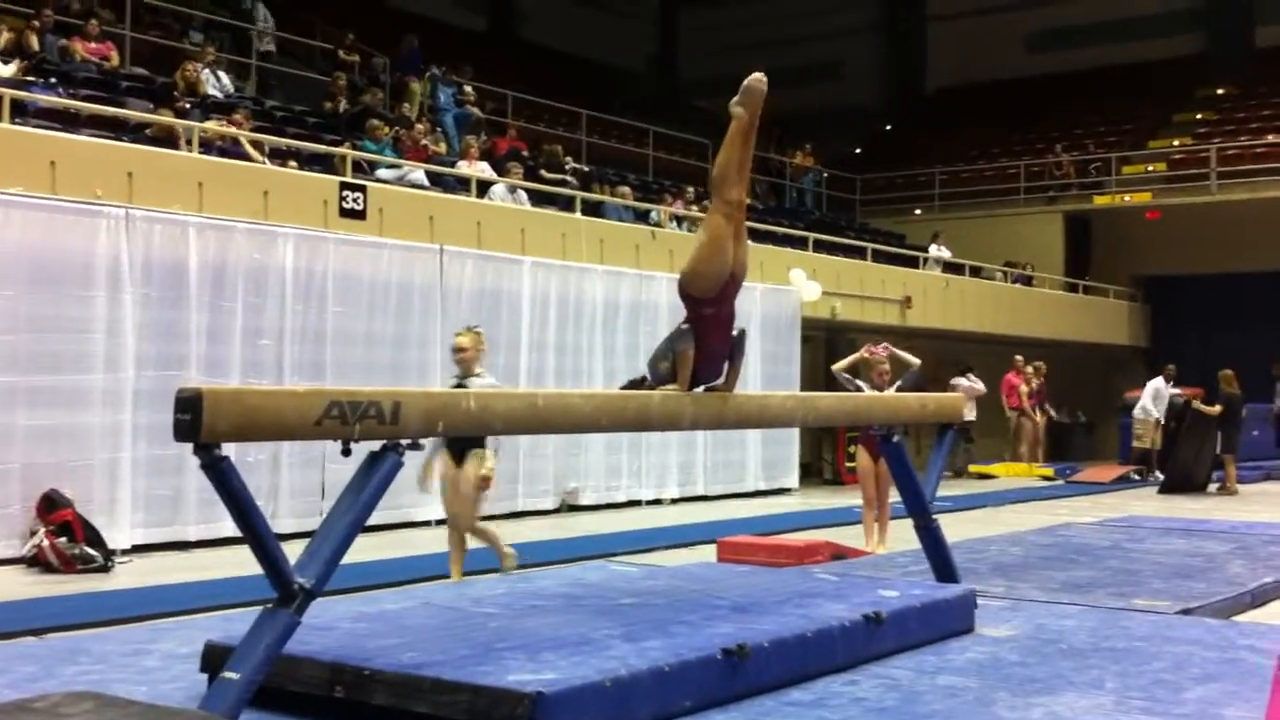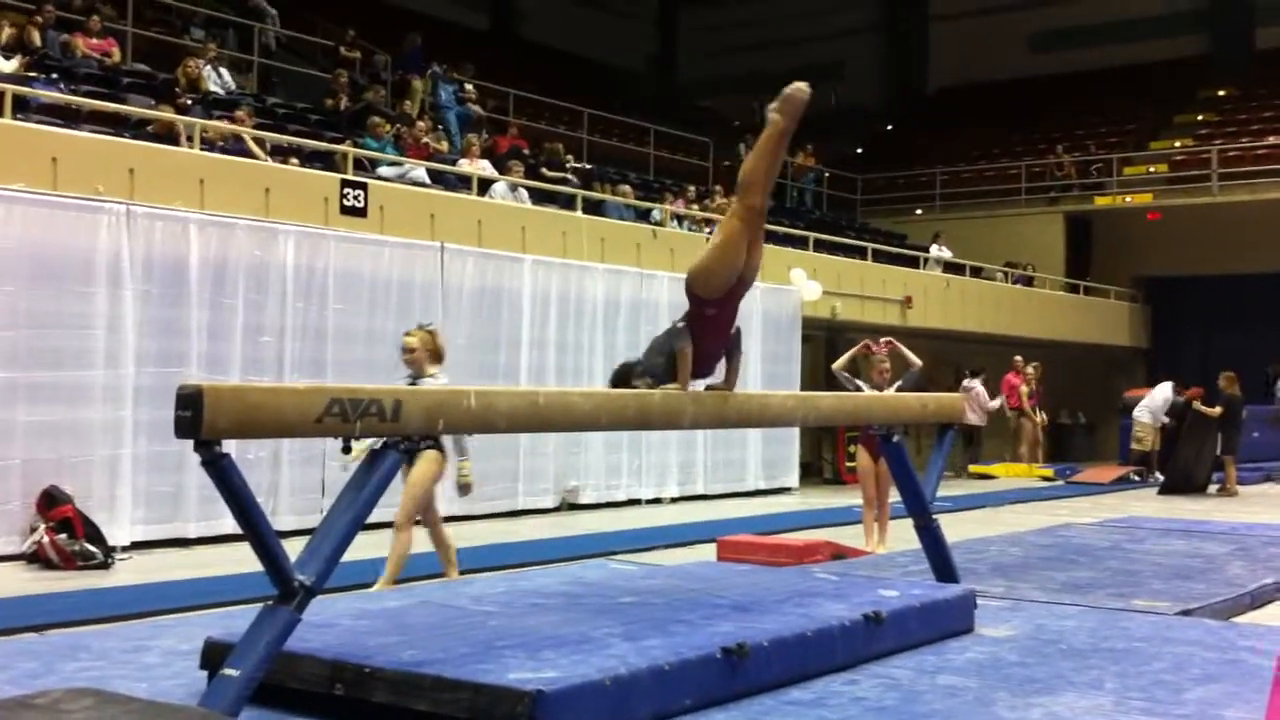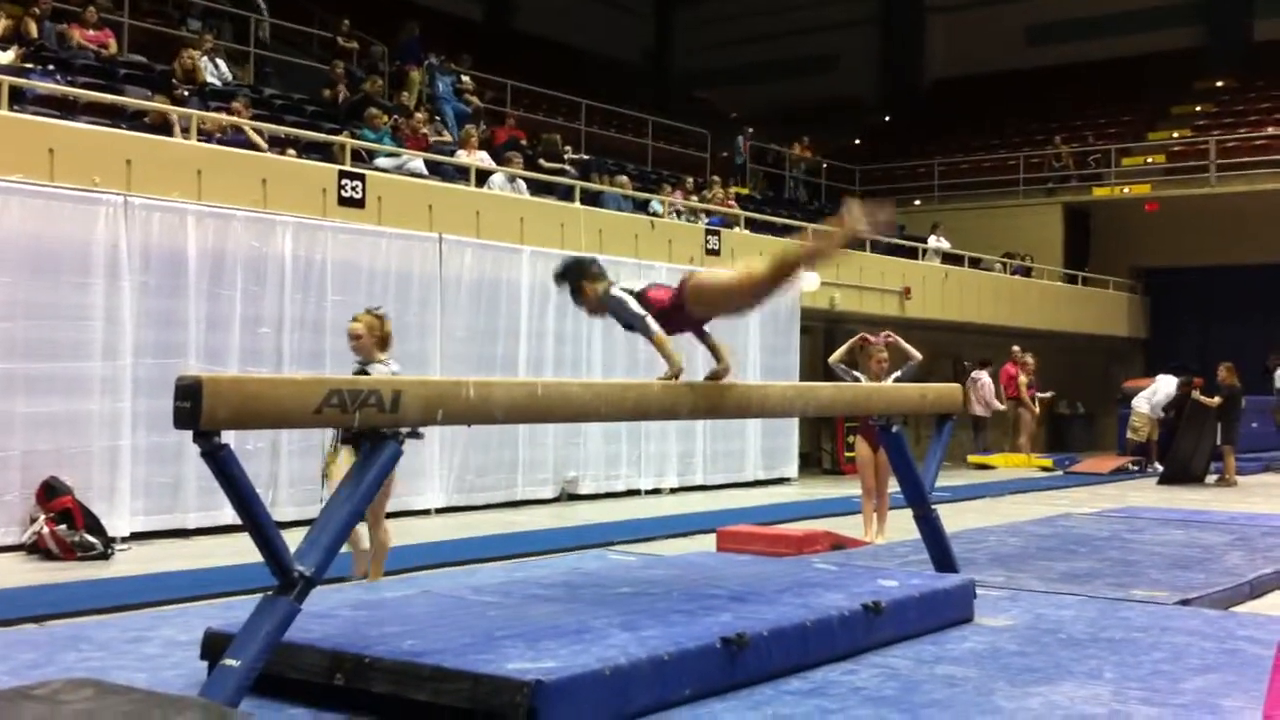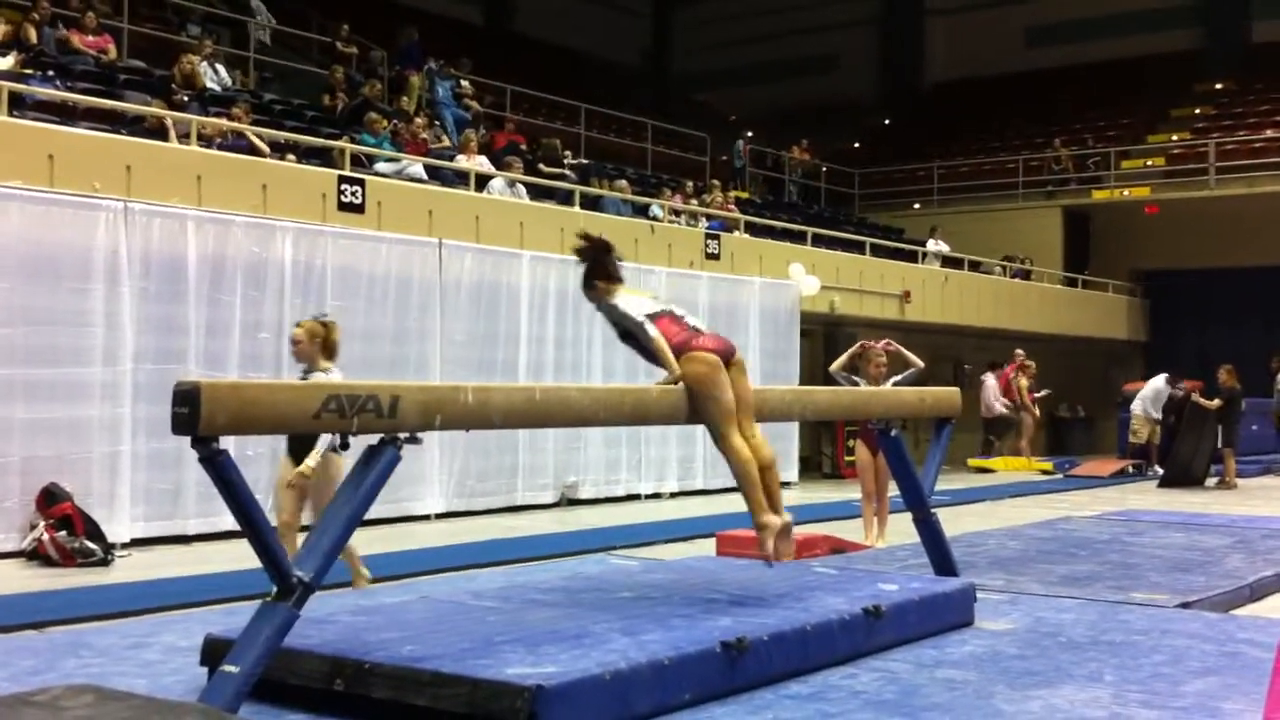
dt=0.3s
person 1, frame 1
left shoulder: (660, 372)
left hip: (713, 293)
right hip: (713, 292)
left knee: (728, 205)
right knee: (731, 205)
left ankle: (742, 117)
person 1, frame 2
left shoulder: (654, 360)
left elbow: (681, 335)
left hip: (716, 292)
right hip: (717, 293)
left knee: (747, 206)
right knee: (752, 209)
person 1, frame 3
left shoulder: (611, 297)
right shoulder: (627, 293)
left elbow: (648, 323)
left wrist: (674, 364)
right wrist: (721, 359)
left hip: (697, 296)
right hip: (696, 300)
left knee: (766, 275)
person 1, frame 4
left shoulder: (613, 303)
right shoulder: (650, 299)
left elbow: (647, 331)
left wrist: (674, 371)
left hip: (699, 357)
right hip: (724, 347)
left knee: (730, 439)
right knee: (749, 434)
left ankle: (765, 517)
right ankle: (777, 514)
person 2, frame 1
left shoulder: (487, 383)
right shoulder: (452, 384)
left wrist: (488, 465)
right wrist: (428, 463)
left hip: (475, 452)
right hip: (451, 453)
left knee: (467, 521)
right knee: (454, 521)
left ankle: (504, 552)
right ankle: (456, 578)
person 2, frame 2
left shoulder: (440, 383)
right shoulder: (405, 384)
left wrist: (464, 470)
right wrist: (363, 447)
left hip: (429, 455)
right hip: (410, 455)
left knee: (402, 521)
right knee: (432, 522)
left ankle: (385, 584)
right ankle: (453, 574)
person 2, frame 3
left shoulder: (389, 370)
right shoulder: (353, 371)
right wrist: (332, 454)
right hip: (351, 446)
left knee: (374, 517)
left ankle: (375, 579)
right ankle: (360, 557)
person 2, frame 4
left shoulder: (331, 377)
right shoulder: (302, 377)
left wrist: (310, 463)
right wrist: (294, 462)
left hip: (321, 458)
right hip: (293, 455)
right knee: (284, 526)
left ankle: (359, 571)
person 3, frame 1
left shoulder: (895, 389)
right shoulder: (862, 388)
left elbow: (917, 365)
right elbow: (836, 370)
left wrist: (893, 351)
right wrist: (859, 356)
right hip: (866, 445)
left knee: (883, 499)
right knee: (869, 499)
left ankle: (881, 541)
right ankle: (869, 542)
person 3, frame 2
left shoulder: (896, 389)
right shoulder: (862, 388)
left elbow: (918, 366)
right elbow: (836, 368)
left wrist: (898, 347)
right wrist: (856, 350)
right hip: (866, 445)
left knee: (882, 499)
right knee: (869, 498)
left ankle: (881, 541)
right ankle: (869, 542)
person 3, frame 3
left shoulder: (893, 379)
right shoulder: (859, 379)
left elbow: (917, 359)
right elbow: (833, 362)
left wrist: (897, 340)
right wrist: (852, 342)
right hip: (865, 435)
left knee: (882, 489)
right knee: (868, 489)
left ankle: (880, 531)
right ankle: (868, 532)
person 3, frame 4
left shoulder: (892, 383)
right shoulder: (858, 384)
left elbow: (919, 366)
right elbow: (833, 370)
left wrist: (897, 348)
right wrist: (853, 351)
right hip: (865, 439)
left knee: (882, 493)
right knee: (868, 492)
left ankle: (881, 535)
right ankle: (869, 536)
